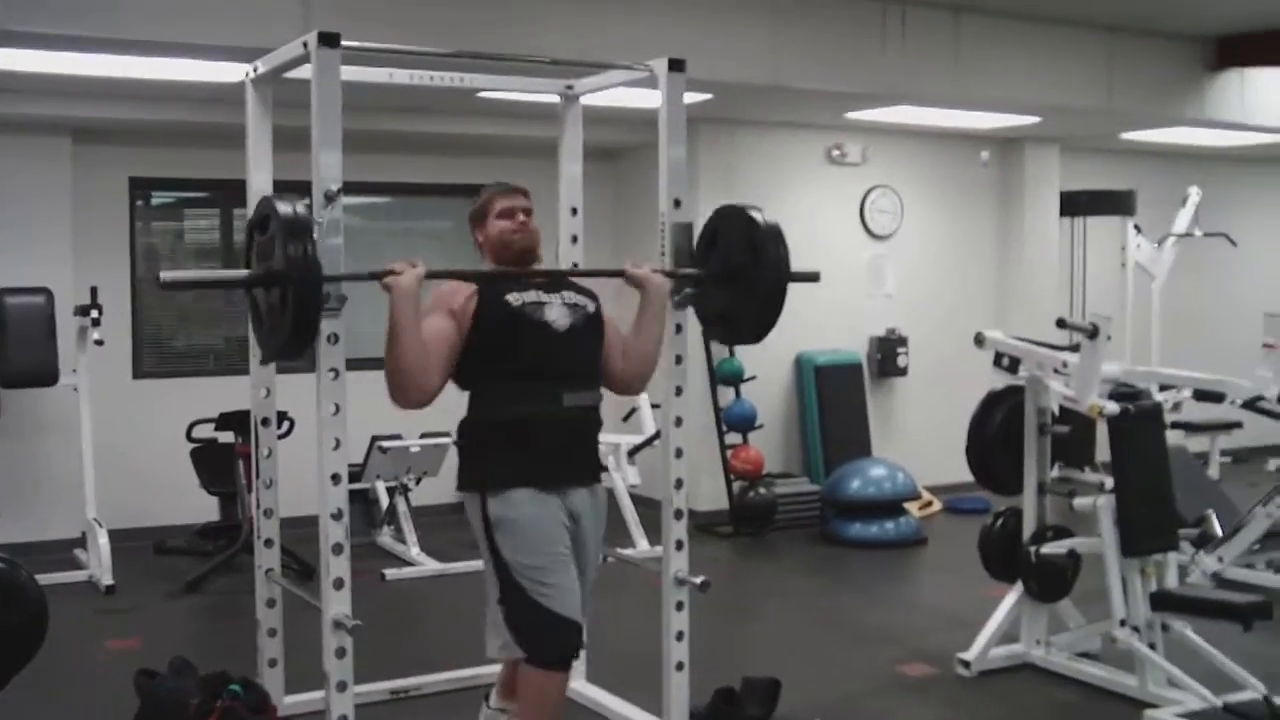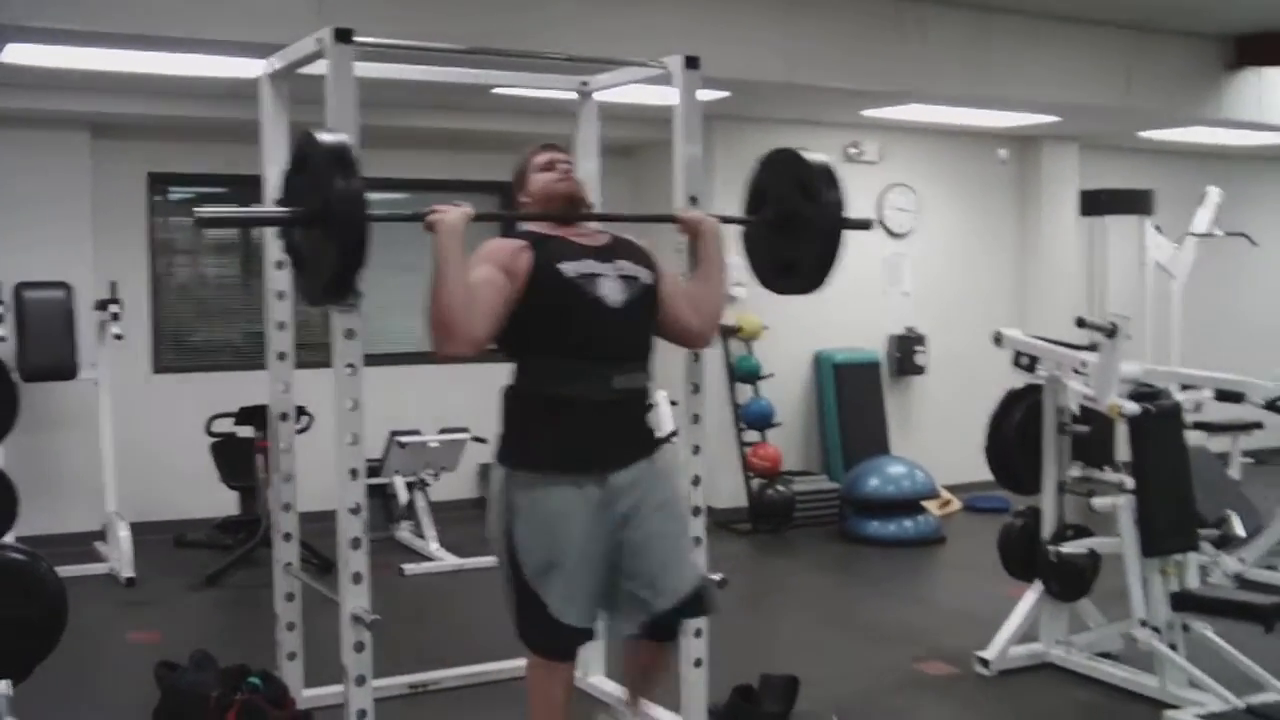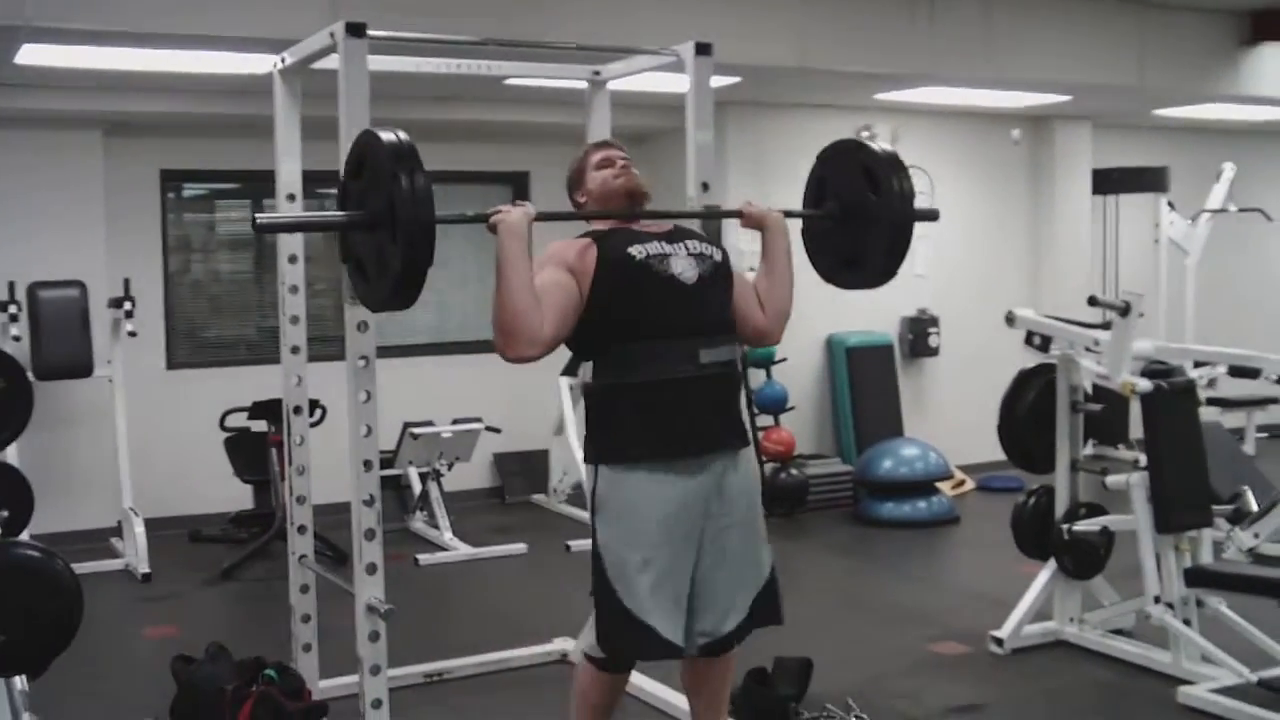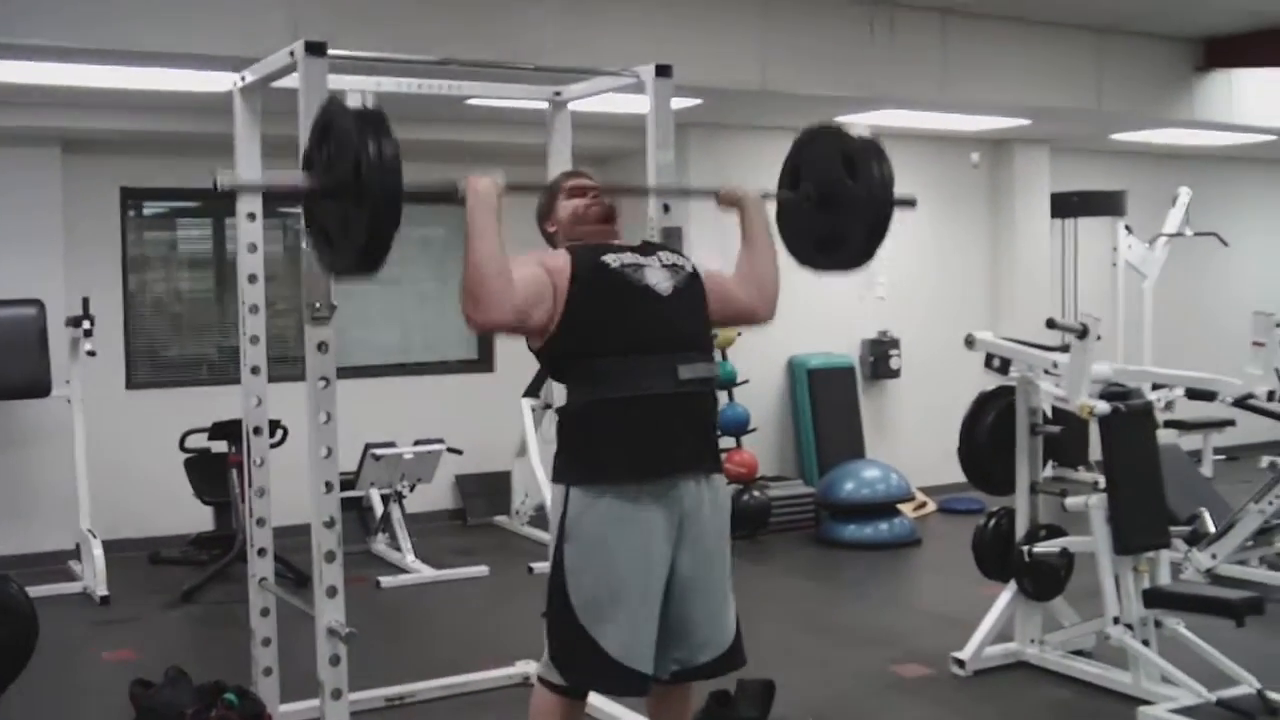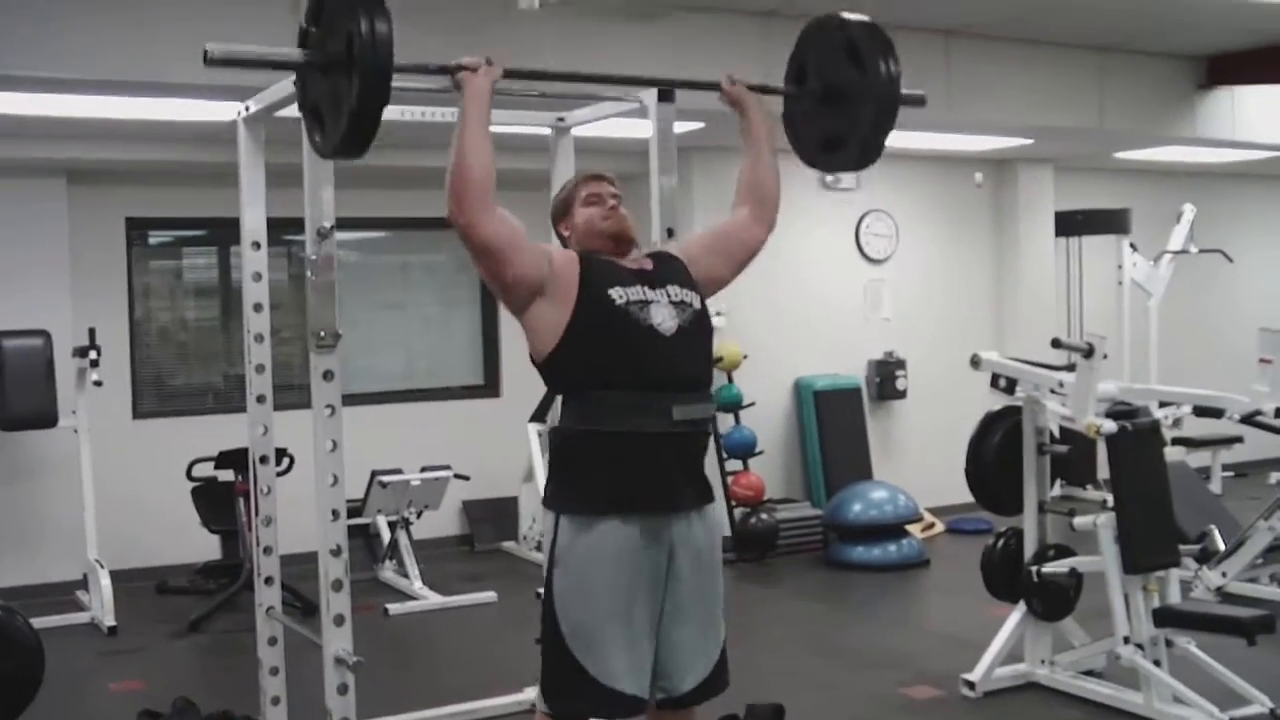
dt=0.4s
person 1, frame 1
left shoulder: (578, 294)
right shoulder: (461, 297)
left elbow: (630, 376)
right elbow: (411, 391)
left wrist: (654, 296)
right wrist: (404, 301)
left hip: (581, 479)
right hip: (508, 482)
left knee: (544, 624)
right knee: (553, 628)
person 1, frame 2
left shoulder: (633, 255)
right shoulder: (512, 255)
left elbow: (698, 326)
right elbow: (456, 338)
left wrist: (708, 238)
right wrist: (450, 238)
left hip: (633, 459)
right hip: (548, 465)
left knee: (669, 605)
right knee: (557, 626)
person 1, frame 3
left shoulder: (701, 244)
right shoulder: (578, 255)
left elbow: (765, 326)
right elbow: (521, 341)
left wrist: (774, 232)
right wrist: (512, 237)
left hip: (725, 455)
right hip: (636, 463)
left knee: (723, 623)
right knee: (625, 630)
person 1, frame 4
left shoulder: (674, 262)
right shoulder: (552, 269)
left elbow: (757, 301)
right elbow: (491, 309)
left wrist: (752, 211)
right wrist: (483, 208)
left hip: (696, 476)
right hip: (607, 482)
left knee: (686, 649)
right knee: (577, 656)
person 1, frame 5
left shoulder: (682, 269)
right shoulder: (556, 281)
left elbow: (757, 212)
right elbow: (474, 215)
left wrist: (751, 111)
right wrist: (476, 101)
left hip: (687, 510)
right hip: (597, 513)
